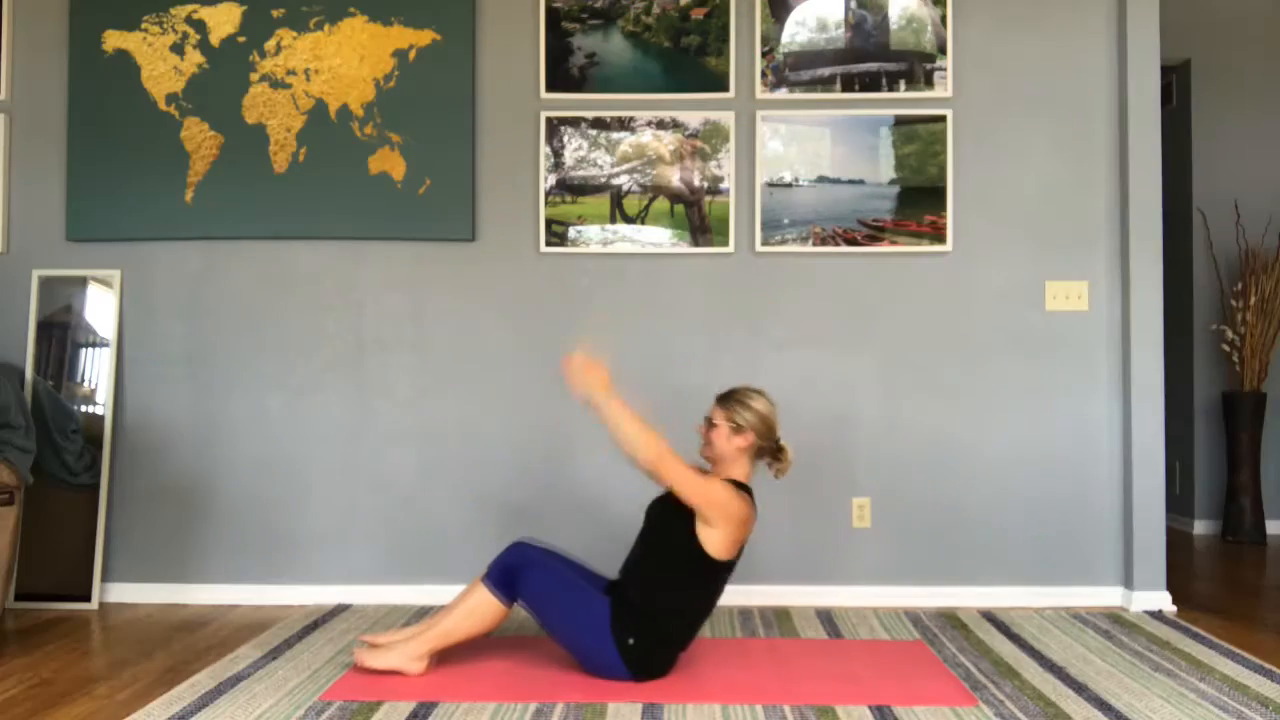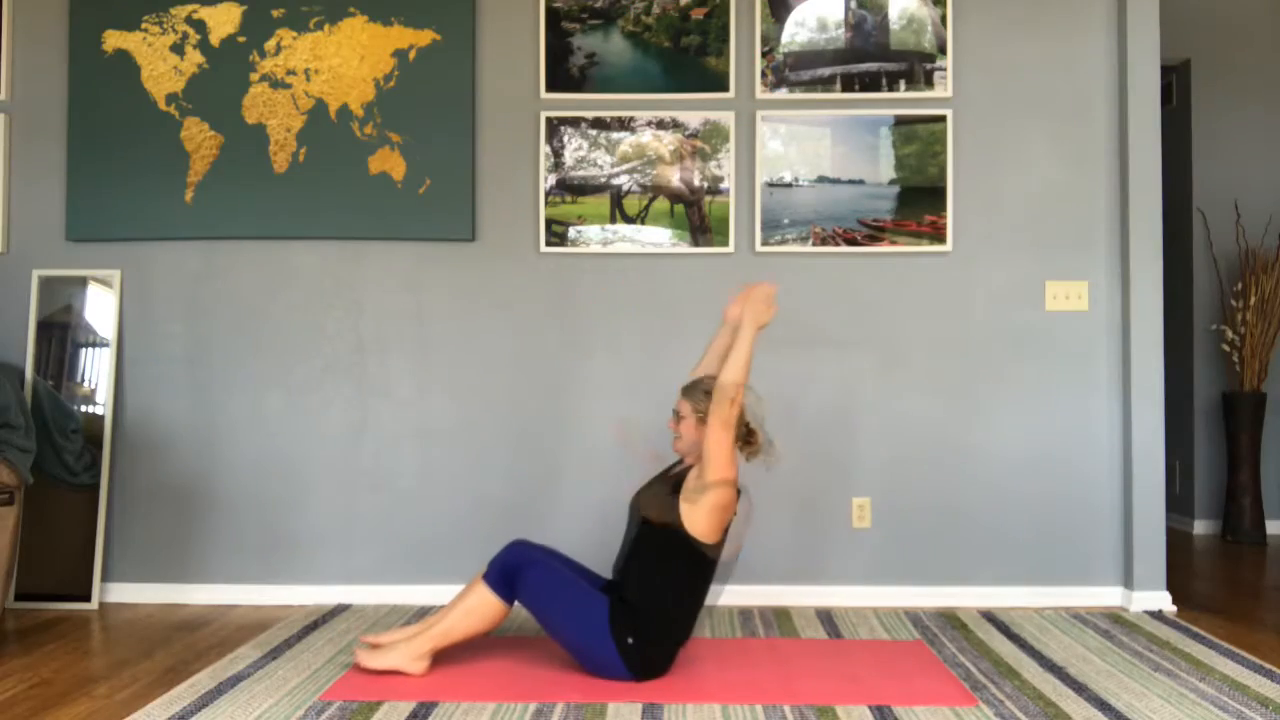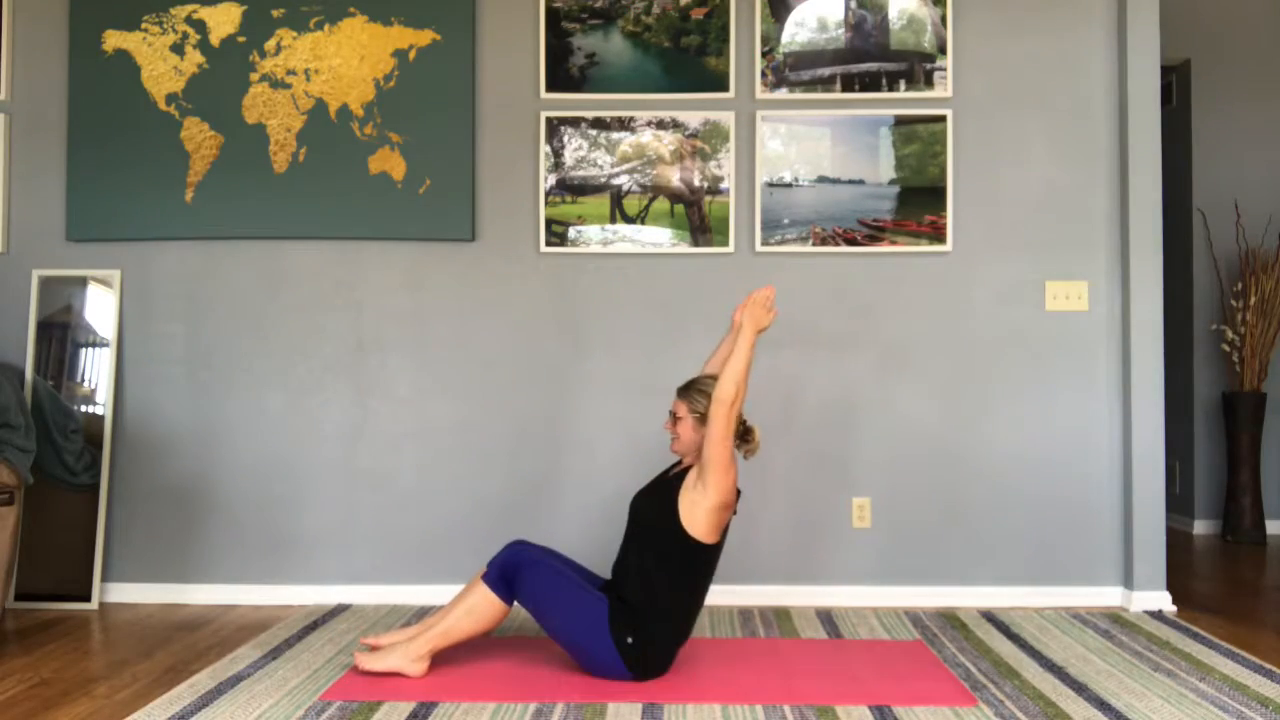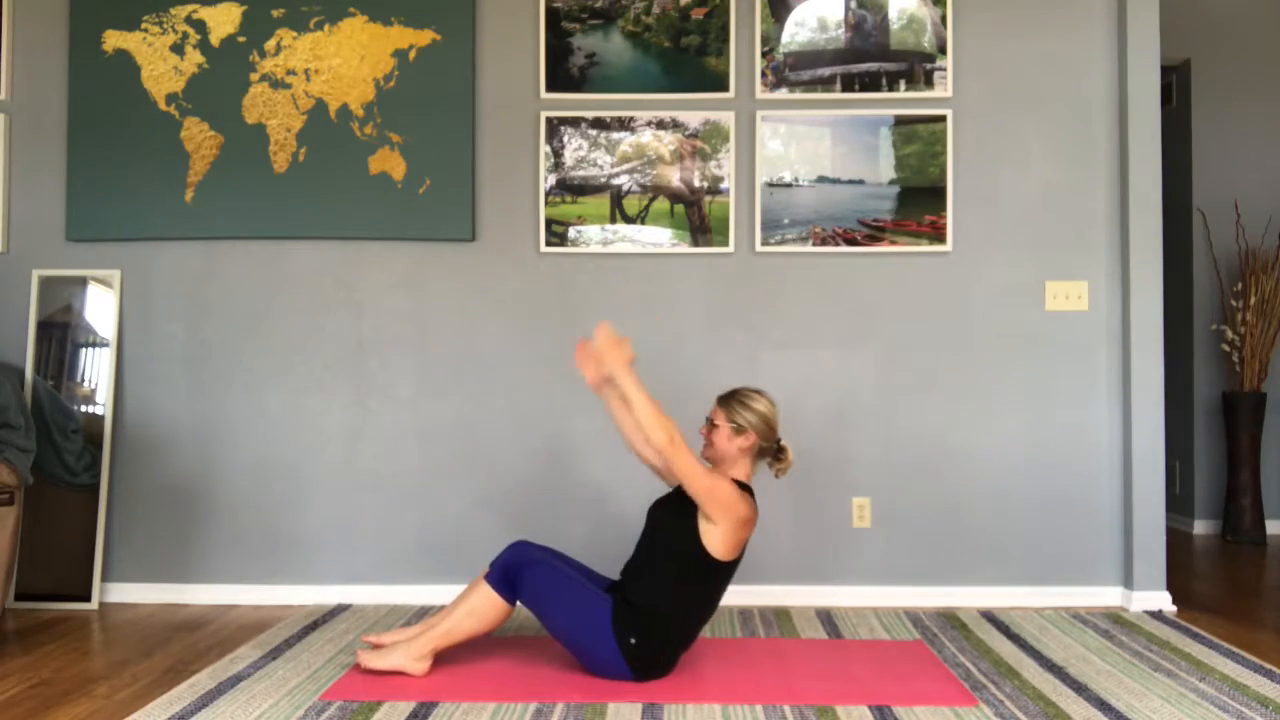
dt=0.5s
person 1, frame 1
left shoulder: (729, 504)
right shoulder: (713, 489)
left elbow: (658, 460)
right elbow: (658, 457)
left wrist: (601, 393)
right wrist: (600, 395)
left hip: (637, 649)
right hip: (630, 615)
left knee: (521, 564)
right knee: (524, 558)
left ankle: (417, 650)
right ankle: (418, 639)
person 1, frame 2
left shoulder: (715, 491)
right shoulder: (692, 472)
left elbow: (725, 405)
right elbow: (704, 392)
left wrist: (748, 329)
right wrist: (730, 326)
left hip: (636, 647)
right hip: (627, 615)
left knee: (518, 566)
right knee: (521, 555)
left ankle: (416, 650)
right ankle: (419, 636)
person 1, frame 3
left shoulder: (712, 489)
right shoulder: (690, 470)
left elbow: (723, 403)
right elbow: (705, 392)
left wrist: (749, 331)
right wrist: (735, 331)
left hip: (634, 646)
right hip: (626, 614)
left knee: (517, 565)
right knee: (520, 555)
left ankle: (416, 652)
right ankle: (419, 636)
person 1, frame 4
left shoulder: (734, 506)
right shoulder: (711, 489)
left elbow: (668, 446)
right elbow: (647, 448)
left wrist: (621, 371)
right wrist: (604, 385)
left hip: (637, 646)
right hip: (630, 615)
left knee: (521, 566)
right knee: (524, 554)
left ankle: (418, 651)
right ankle: (420, 636)
